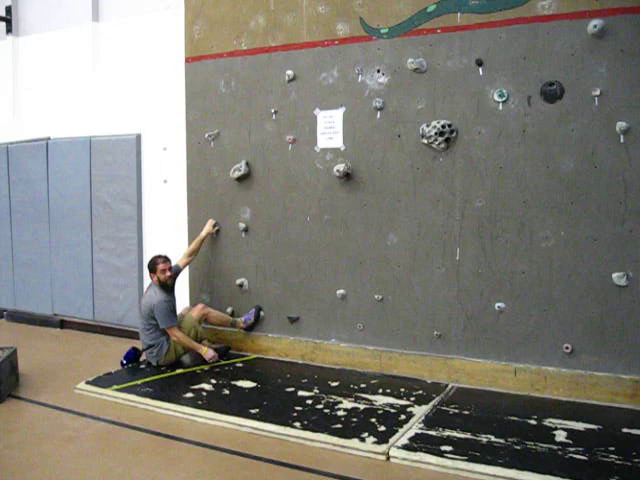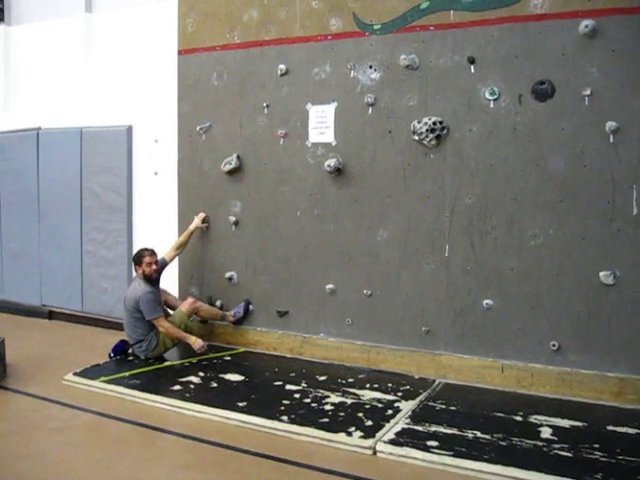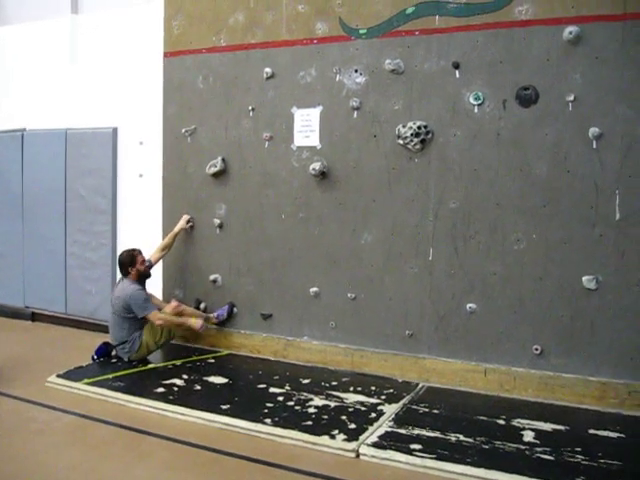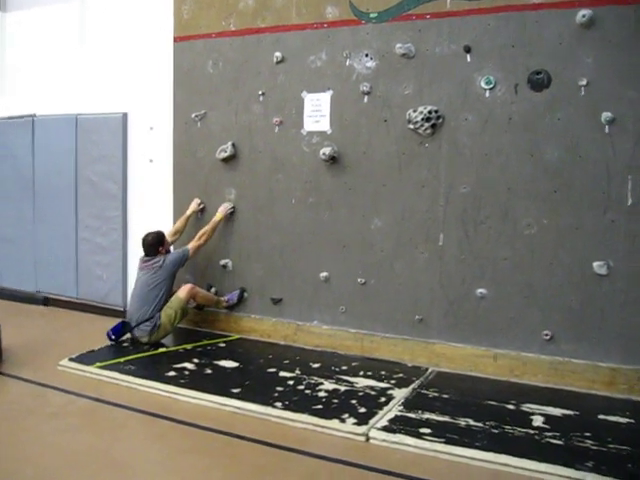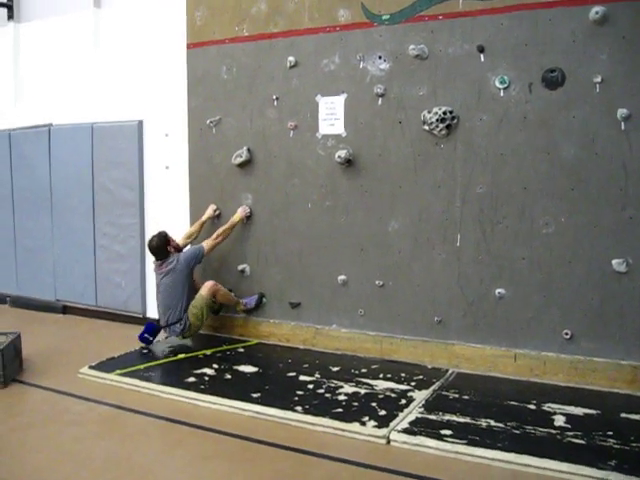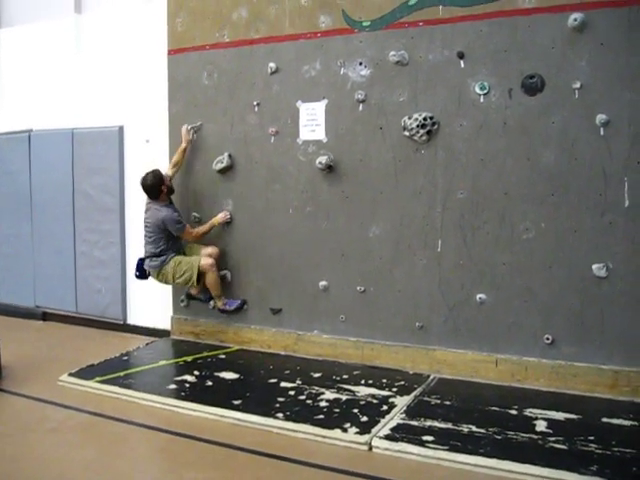
dt=0.7s
person 1, frame 1
left shoulder: (165, 282)
right shoulder: (160, 301)
left elbow: (187, 257)
right elbow: (175, 335)
left wrist: (204, 234)
right wrist: (202, 351)
left hip: (158, 346)
right hip: (161, 353)
left knee: (188, 311)
right knee: (200, 309)
left ankle: (208, 347)
right ankle: (241, 323)
person 1, frame 2
left shoulder: (151, 274)
right shoulder: (144, 293)
left elbow: (175, 250)
right elbow: (162, 327)
left wrist: (193, 227)
right wrist: (191, 339)
left hip: (144, 338)
right hip: (149, 347)
left knee: (161, 294)
right knee: (191, 303)
left ankle: (195, 323)
right ankle: (230, 317)
person 1, frame 3
left shoulder: (128, 280)
right shoulder: (133, 292)
left elbow: (160, 252)
right elbow: (158, 319)
left wrist: (178, 229)
right wrist: (189, 321)
left hip: (126, 342)
right hip: (132, 348)
left knee: (150, 301)
right knee: (175, 306)
right ankle: (212, 318)
person 1, frame 4
left shoulder: (145, 261)
right shoulder: (167, 263)
left elbow: (174, 235)
right elbow: (199, 240)
left wrist: (190, 212)
right wrist: (219, 216)
left hip: (136, 328)
right hip: (149, 331)
right knee: (189, 289)
left ankle: (198, 300)
right ankle: (223, 303)
person 1, frame 5
left shoulder: (160, 263)
right shoulder: (181, 261)
left elbow: (187, 238)
right elbow: (216, 239)
left wrist: (205, 217)
right wrist: (237, 218)
left hip: (171, 324)
right hip: (182, 327)
right knee: (211, 285)
left ankle: (213, 303)
right ankle: (241, 305)
person 1, frame 6
left shoulder: (155, 198)
right shoulder: (165, 215)
left elbow: (173, 167)
right elbow: (192, 236)
left wrist: (184, 144)
right wrist: (215, 221)
left hip: (172, 253)
right hip: (162, 265)
left knee: (212, 253)
right knee: (209, 263)
left ankle: (195, 290)
right ankle: (221, 303)
